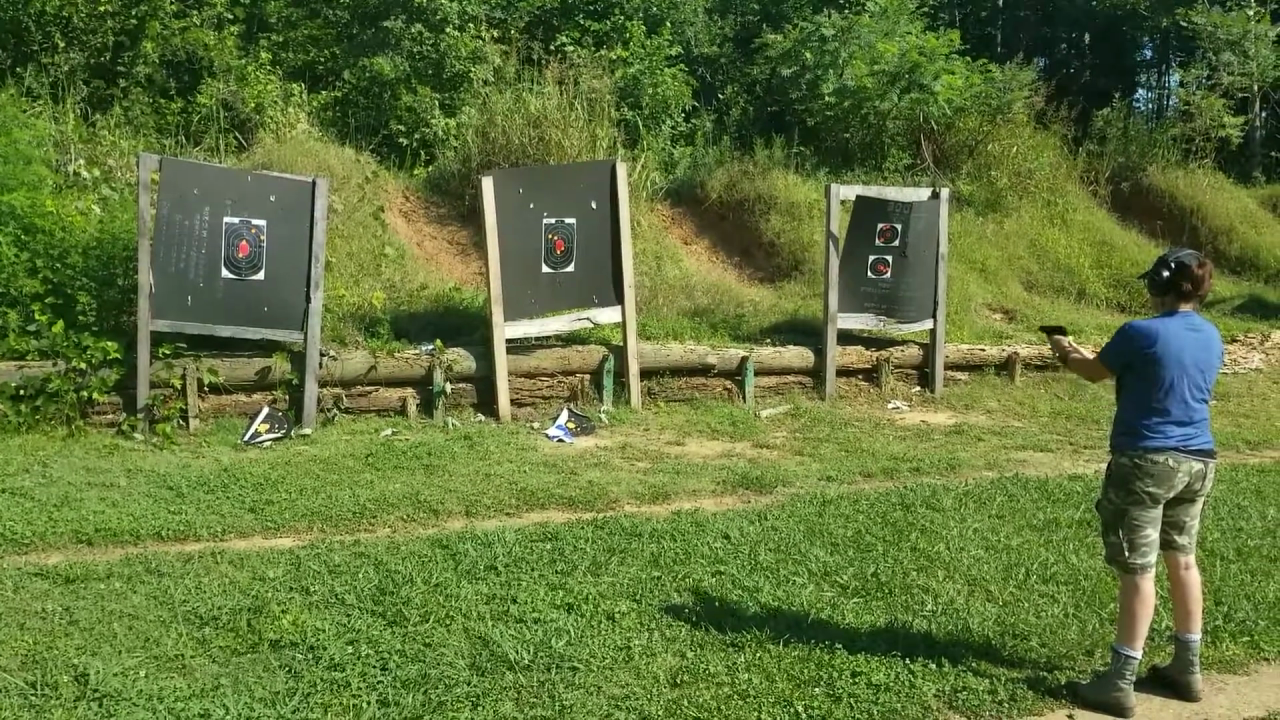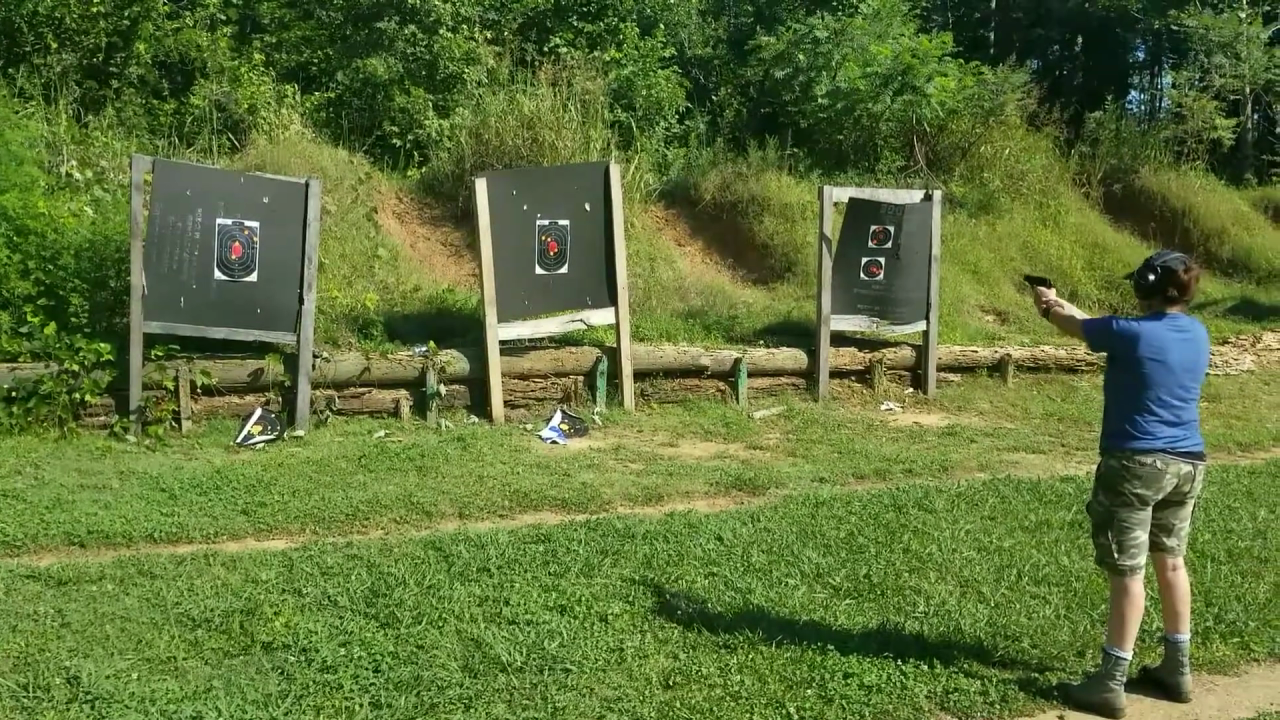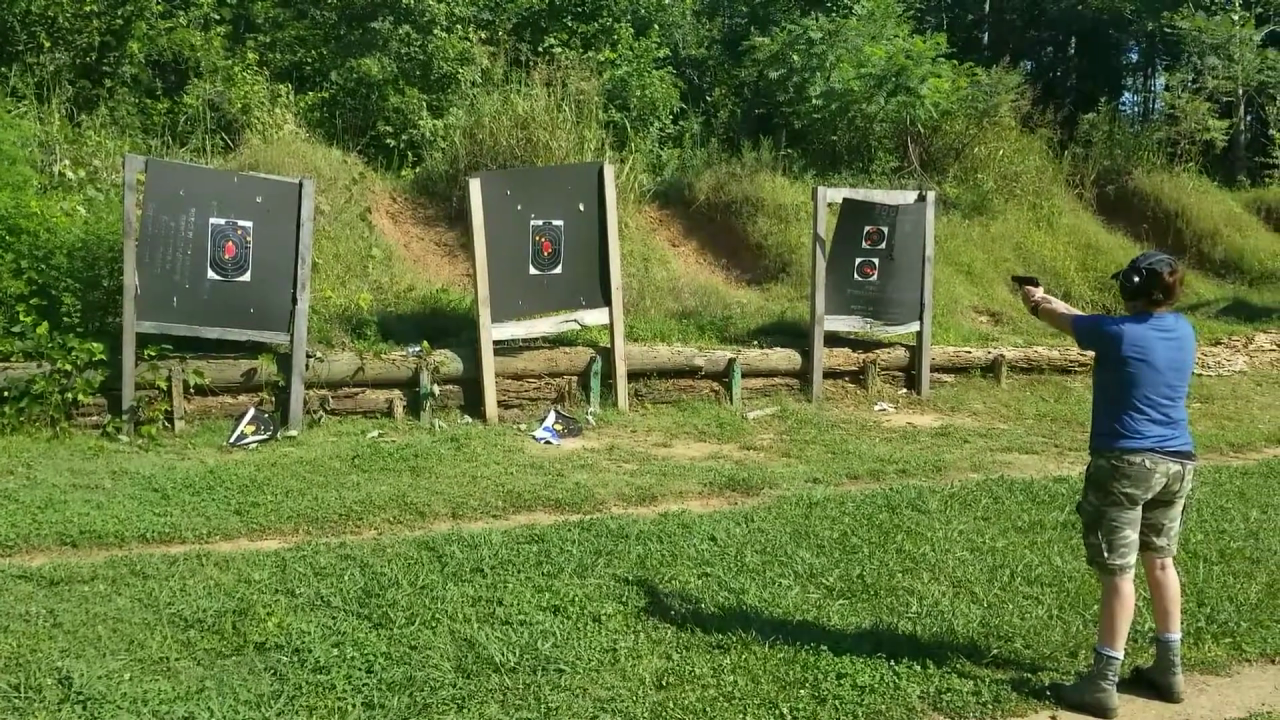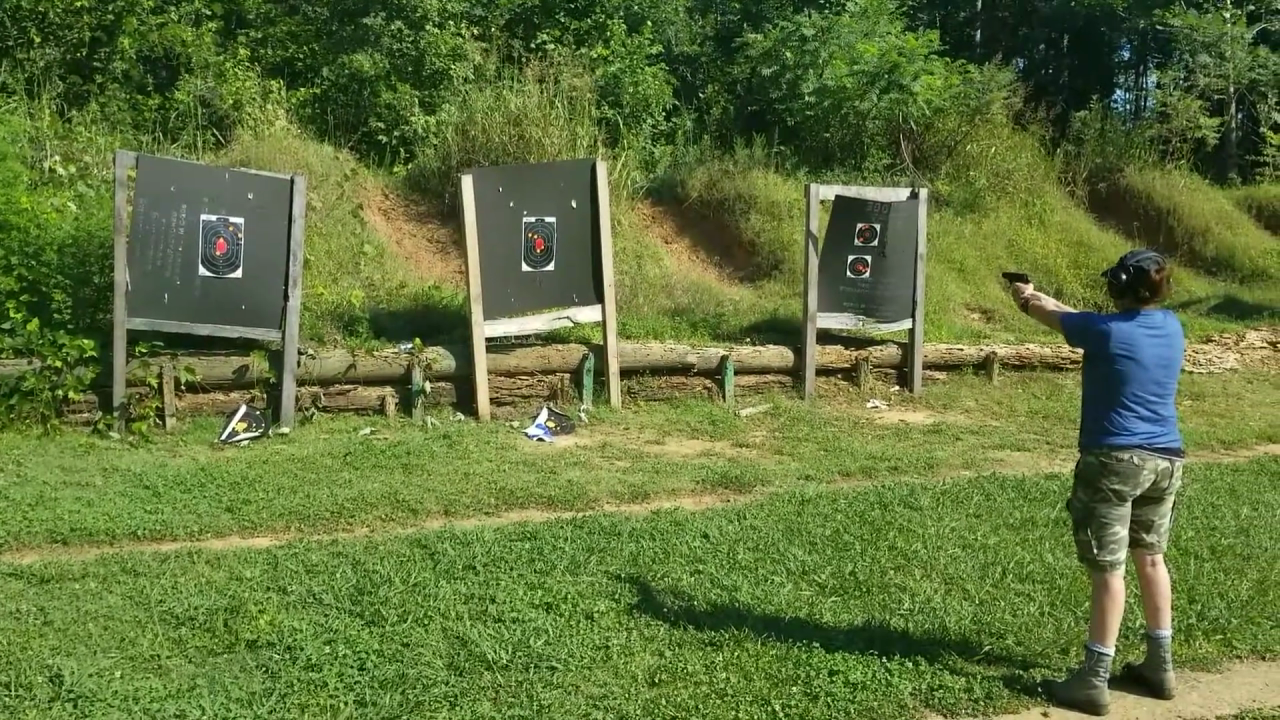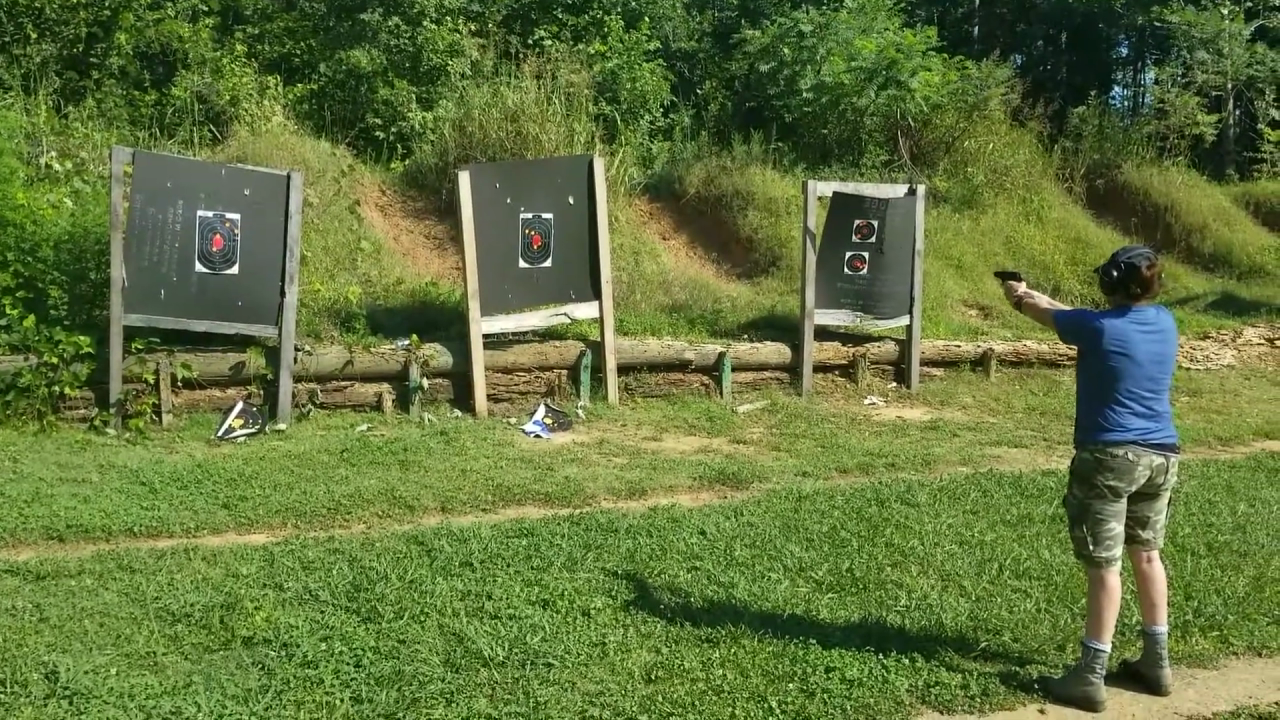
dt=0.5s
person 1, frame 1
left shoulder: (1141, 333)
right shoulder: (1211, 337)
left elbow: (1095, 371)
left wrist: (1066, 353)
right wrist: (1083, 353)
left hip: (1146, 463)
right hip: (1198, 461)
left knee: (1137, 571)
right knee: (1182, 560)
right ankle: (1187, 668)
person 1, frame 2
left shoulder: (1129, 332)
right shoulder: (1197, 333)
left elbow: (1076, 326)
left wrist: (1049, 306)
right wrist: (1062, 303)
left hip: (1136, 464)
right hip: (1188, 463)
left knee: (1127, 572)
right knee: (1171, 562)
right ankle: (1177, 669)
person 1, frame 3
left shoulder: (1118, 333)
right shoulder: (1183, 330)
left elbow: (1065, 321)
left wrist: (1036, 301)
right wrist: (1050, 299)
left hip: (1125, 464)
right hip: (1177, 463)
left knee: (1118, 573)
right knee: (1161, 561)
right ankle: (1169, 669)
person 1, frame 4
left shoulder: (1106, 331)
right shoulder: (1172, 327)
left elbow: (1052, 317)
left wrist: (1026, 298)
right wrist: (1041, 296)
left hip: (1115, 461)
right hip: (1166, 460)
left knee: (1108, 569)
right knee: (1151, 558)
left ankle: (1094, 681)
right ankle: (1160, 666)
person 1, frame 5
left shoulder: (1099, 327)
right shoulder: (1164, 322)
left elbow: (1047, 316)
left wrist: (1019, 297)
right wrist: (1033, 294)
left hip: (1109, 457)
right hip: (1161, 456)
left knee: (1104, 565)
right knee: (1147, 554)
left ankle: (1090, 677)
right ankle: (1156, 662)
